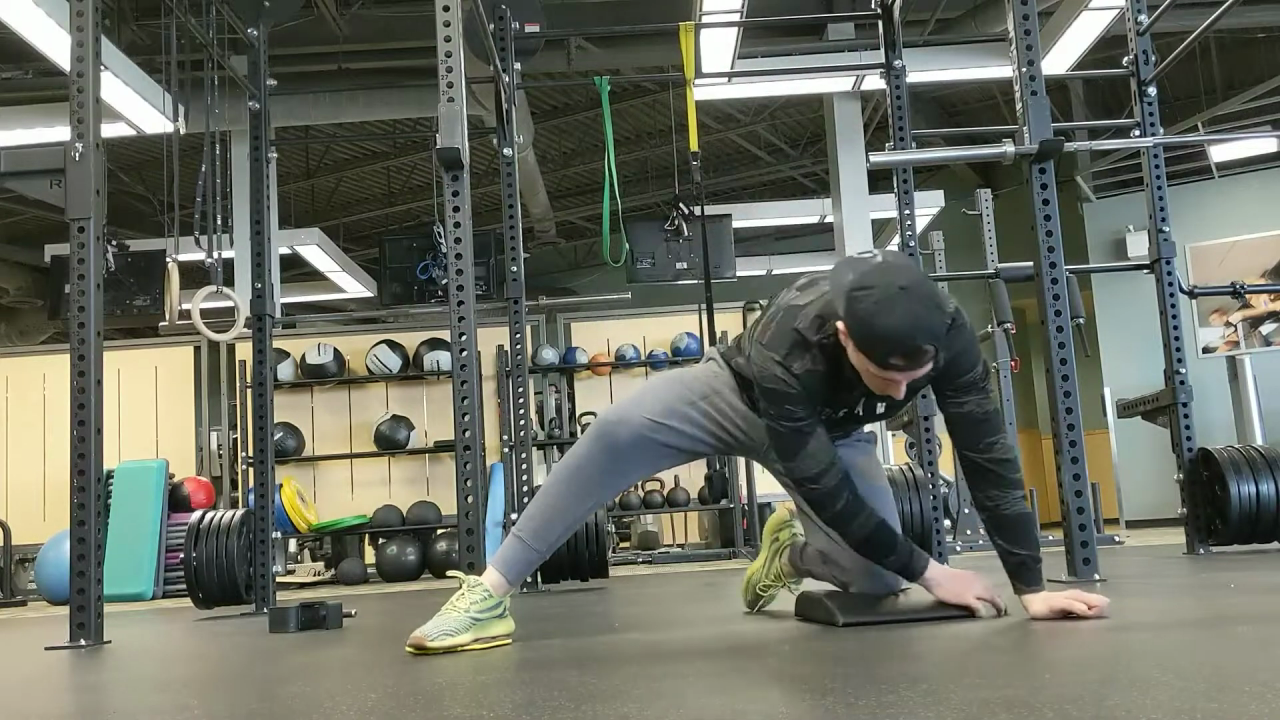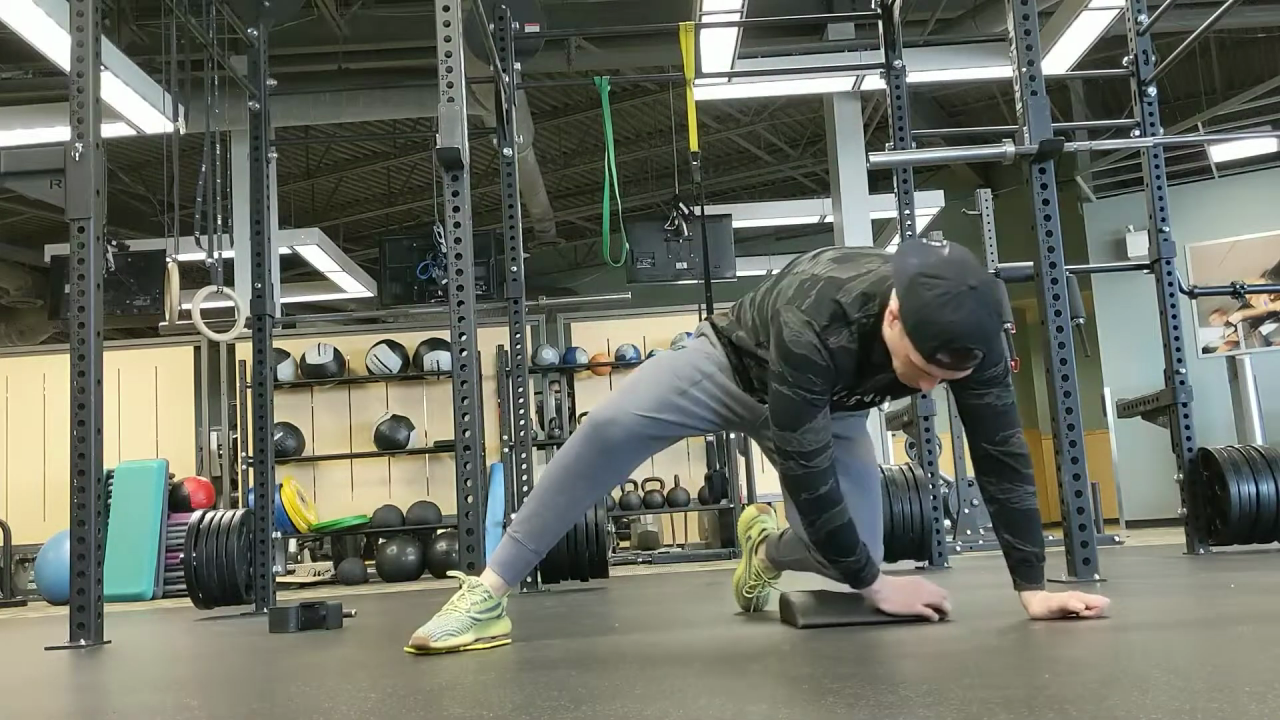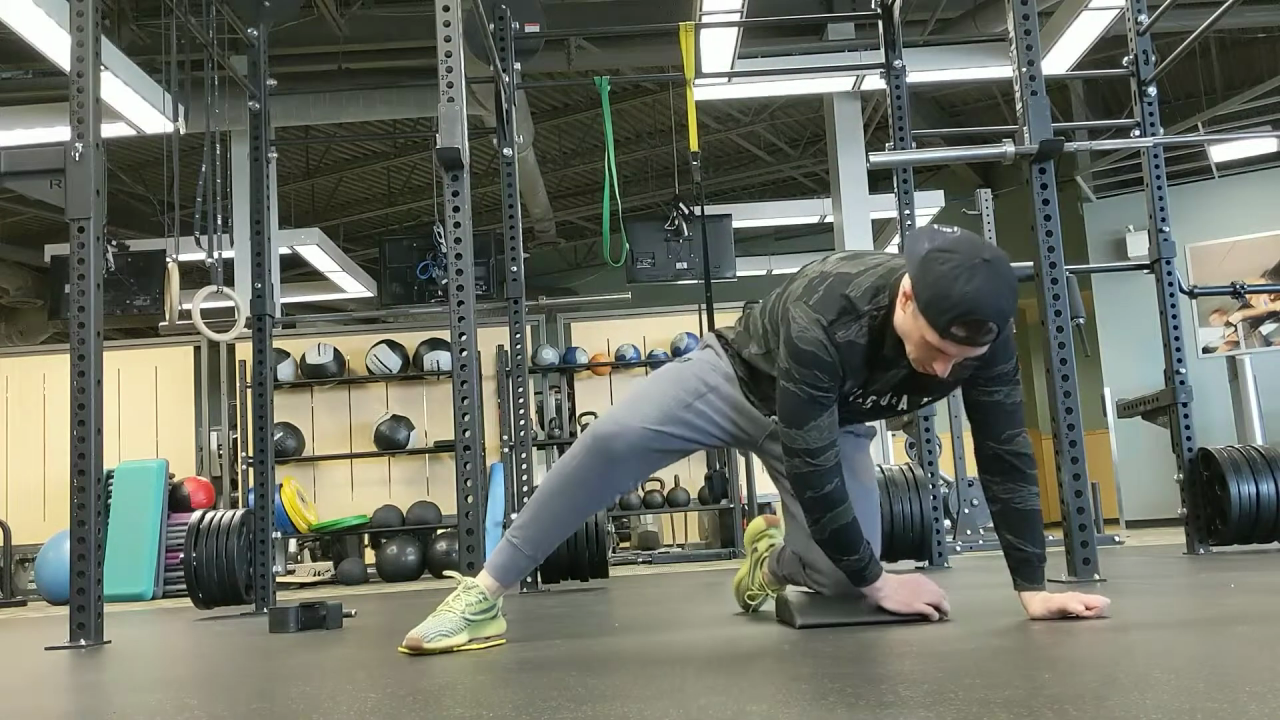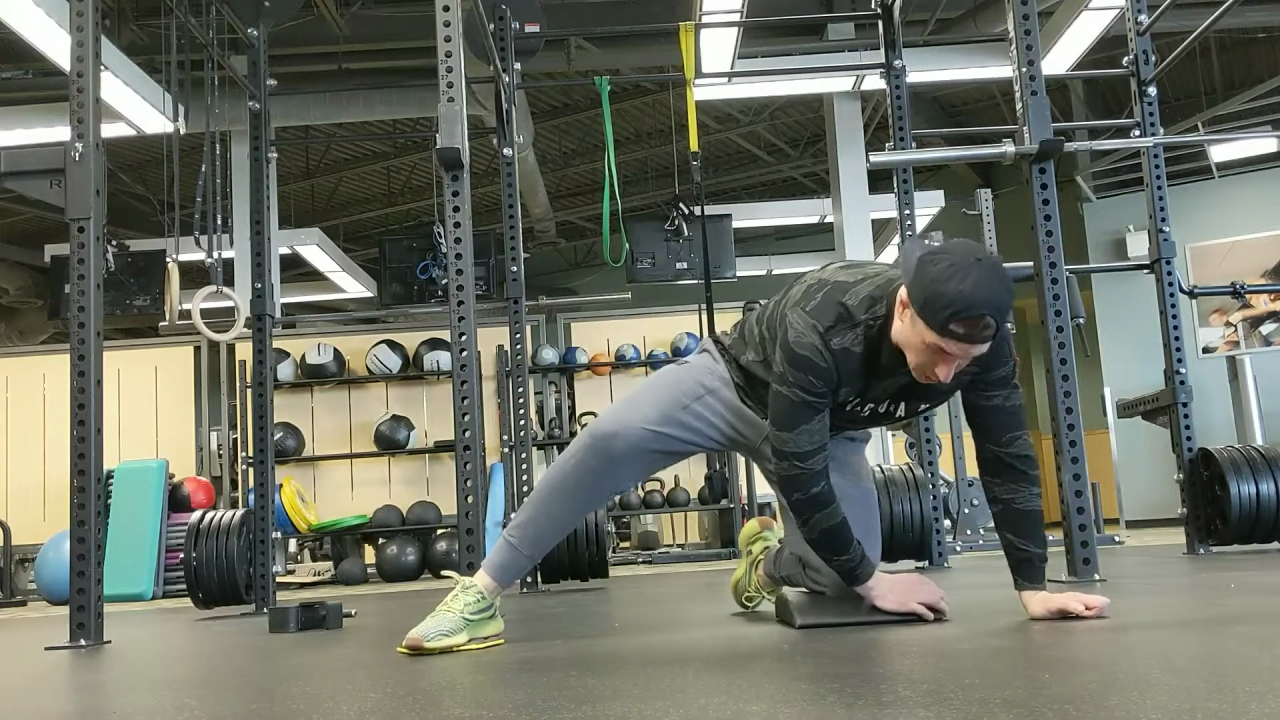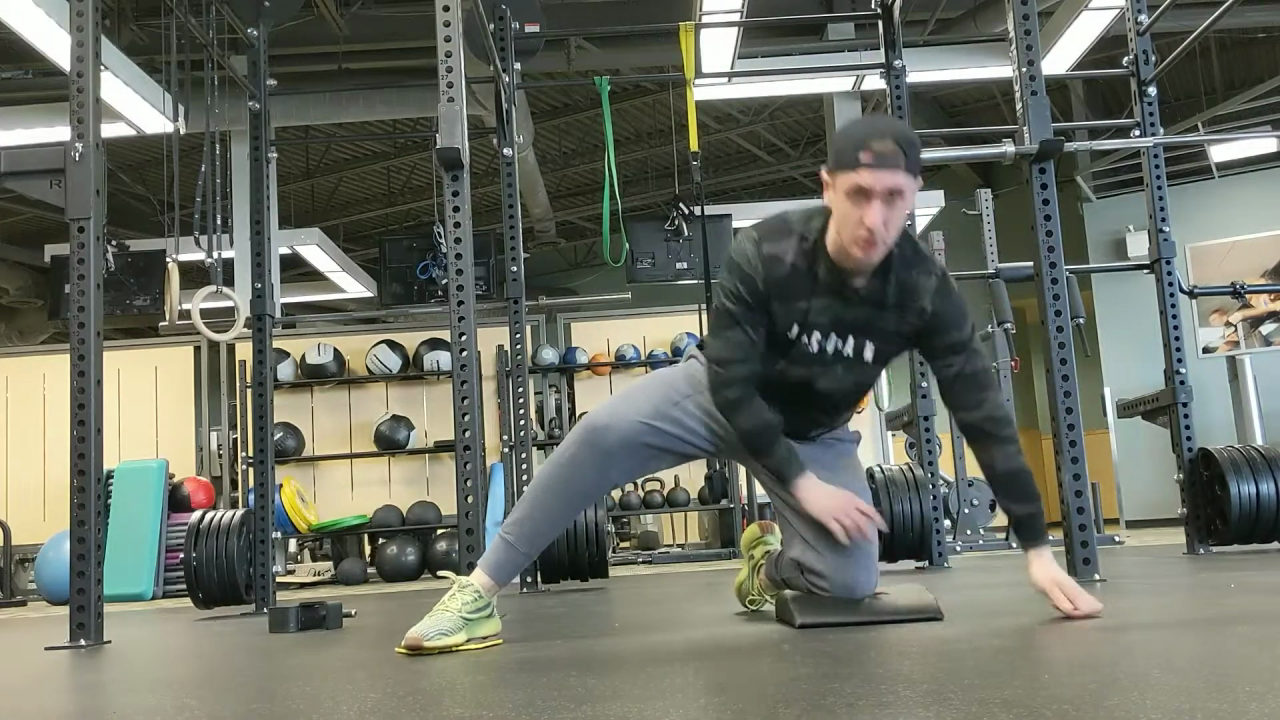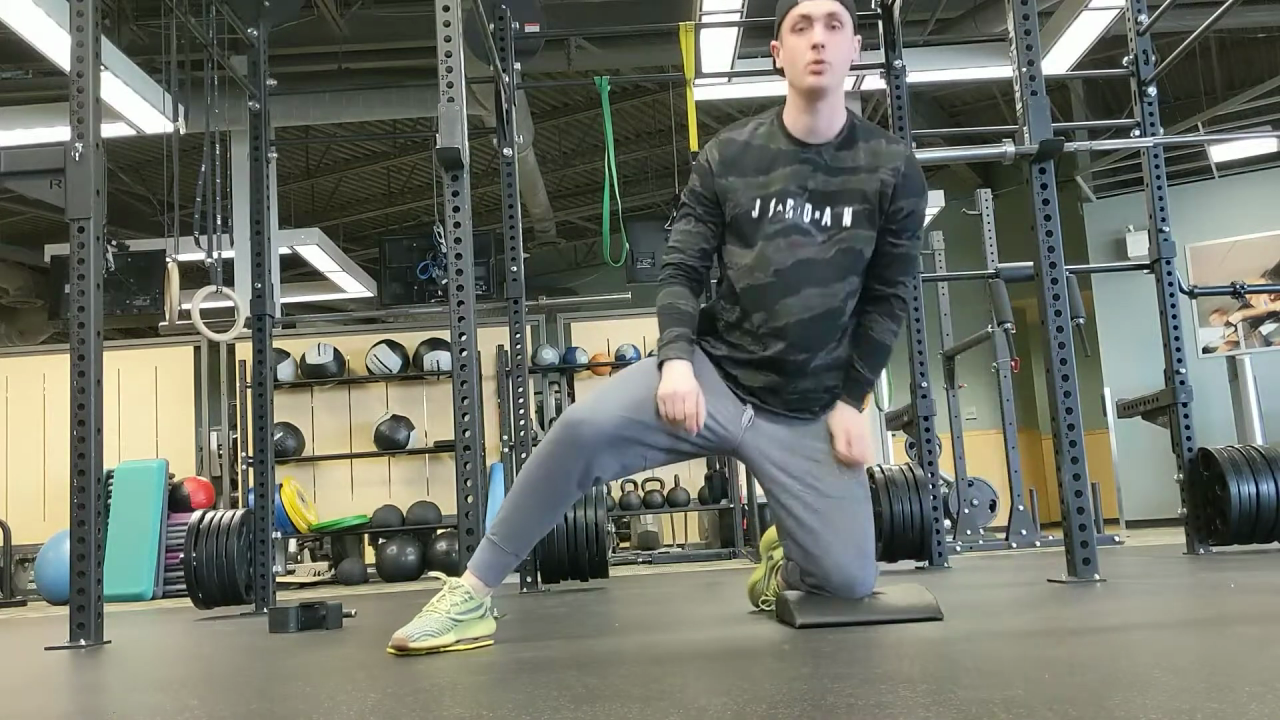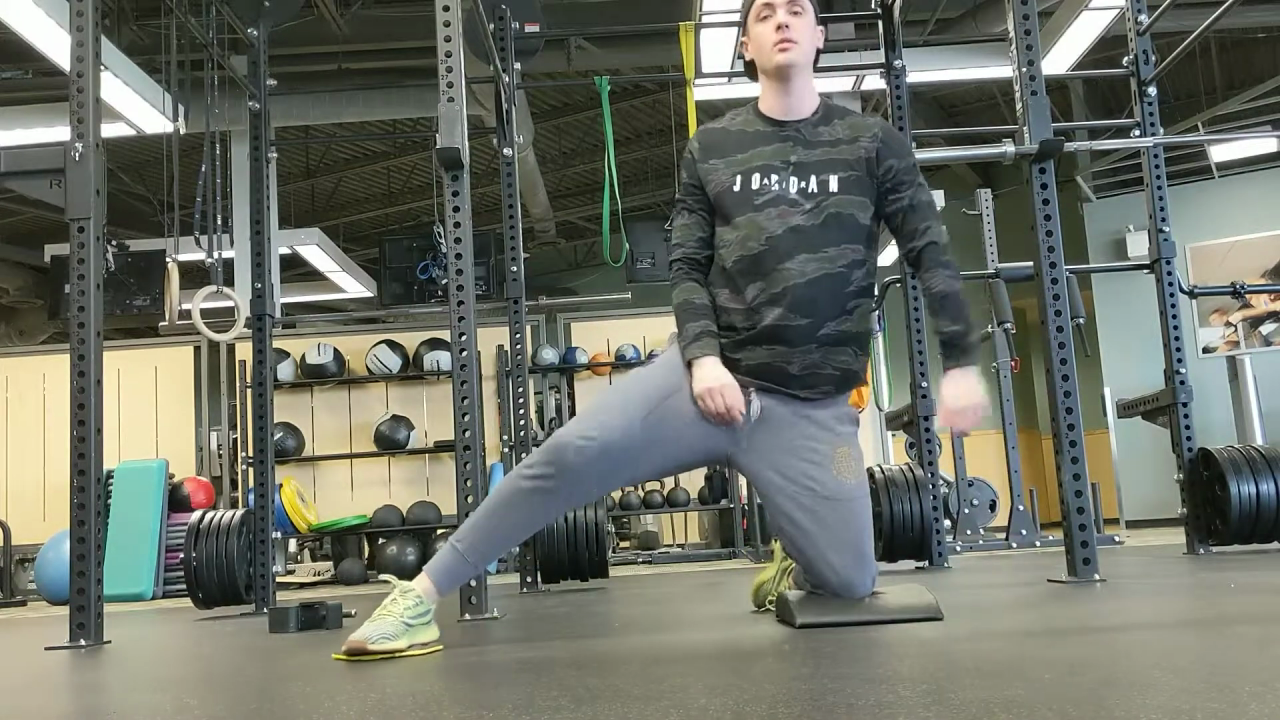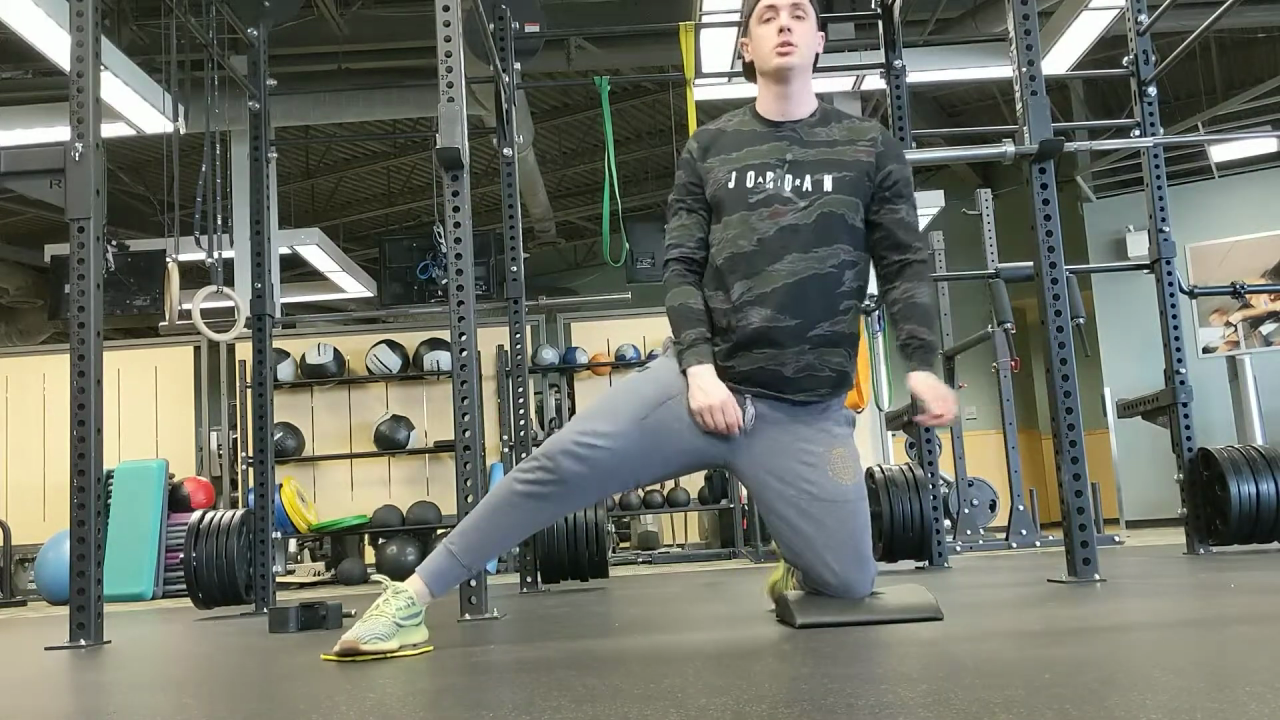
dt=0.4s
person 1, frame 1
left shoulder: (945, 335)
right shoulder: (785, 345)
left elbow: (989, 460)
right elbow: (821, 484)
left wrist: (1031, 586)
right wrist: (927, 571)
left hip: (832, 431)
right hip: (741, 394)
left knee: (876, 576)
right knee: (620, 430)
left ankle: (789, 549)
right ankle: (490, 594)
person 1, frame 2
left shoulder: (968, 336)
right shoulder: (814, 315)
left elbow: (1001, 456)
right elbow: (803, 465)
left wrist: (1032, 585)
right wrist: (874, 582)
left hip: (825, 407)
right hip: (735, 363)
left knee: (847, 550)
right knee: (612, 426)
left ankle: (768, 545)
right ankle: (488, 594)
person 1, frame 3
left shoulder: (981, 332)
right shoulder: (825, 311)
left elbow: (1005, 457)
right elbow: (808, 465)
left wrist: (1031, 587)
right wrist: (877, 579)
left hip: (829, 420)
right hip: (740, 376)
left knee: (842, 576)
right knee: (616, 439)
left ankle: (773, 553)
right ankle: (483, 596)
person 1, frame 4
left shoulder: (979, 345)
right shoulder: (821, 322)
left elbow: (1009, 462)
right elbow: (797, 469)
left wrist: (1034, 586)
right wrist: (869, 577)
left hip: (826, 427)
right hip: (736, 382)
left knee: (845, 579)
right knee: (612, 438)
left ankle: (769, 556)
right ankle: (481, 595)
person 1, frame 5
left shoulder: (925, 289)
right shoulder: (763, 253)
left elbow: (985, 417)
right elbow: (730, 381)
left wrist: (1037, 552)
right wrist: (800, 482)
left hip: (815, 427)
right hip: (726, 395)
left knee: (851, 580)
right knee: (605, 430)
left ankle: (774, 556)
right ankle: (483, 591)
person 1, frame 6
left shoulder: (891, 169)
right shoulder: (730, 153)
left elbow: (889, 299)
right elbow: (680, 270)
left wrist: (854, 403)
right wrist: (675, 362)
left hip: (806, 407)
right hip: (715, 372)
left knee: (849, 581)
right knee: (585, 427)
left ankle: (787, 559)
right ankle: (473, 593)
person 1, frame 7
left shoulder: (872, 144)
right shoulder: (712, 146)
left elbow: (928, 254)
right elbow: (685, 267)
left wrist: (960, 362)
right wrist: (702, 356)
left hip: (812, 405)
right hip: (709, 375)
left knee: (848, 584)
right knee: (571, 455)
left ankle: (792, 558)
right ankle: (421, 596)
person 1, frame 8
left shoulder: (869, 148)
right shoulder: (709, 147)
left elbow: (908, 264)
right elbow: (682, 268)
left wrist: (920, 363)
right wrist: (696, 366)
left hip: (807, 406)
right hip: (704, 375)
left knee: (847, 583)
right knee: (564, 463)
left ankle: (799, 555)
right ankle: (413, 598)
